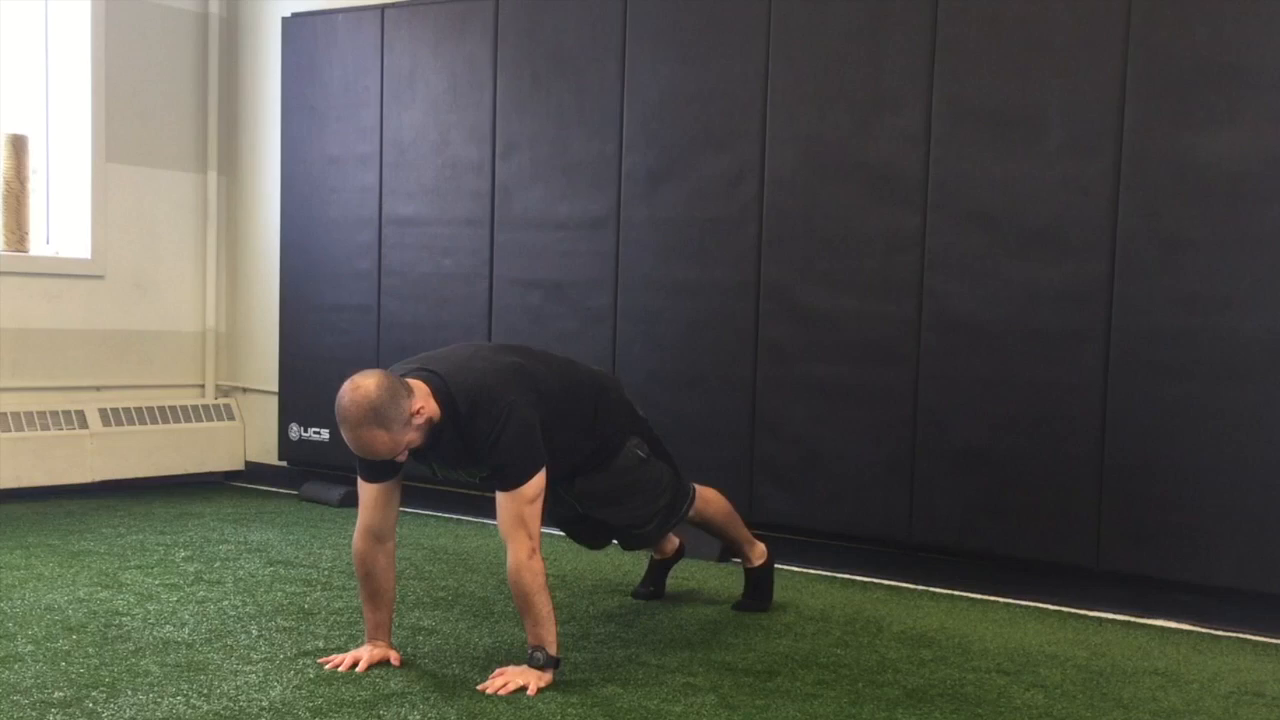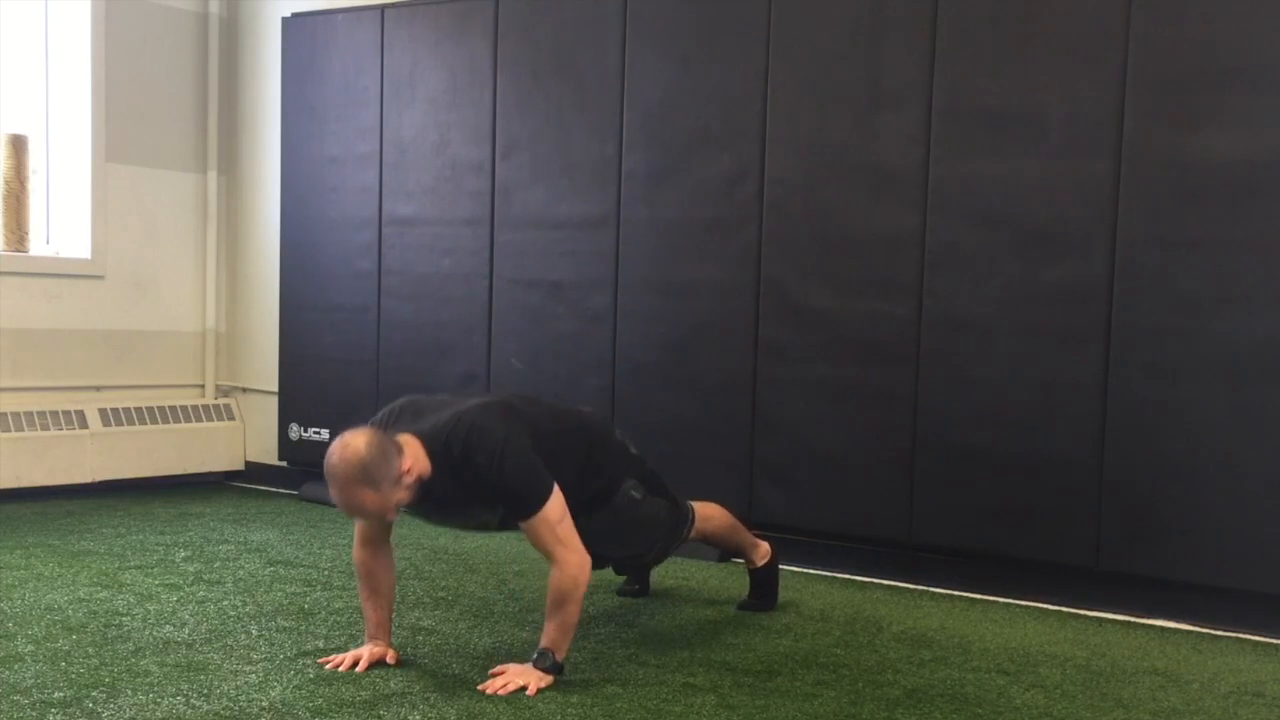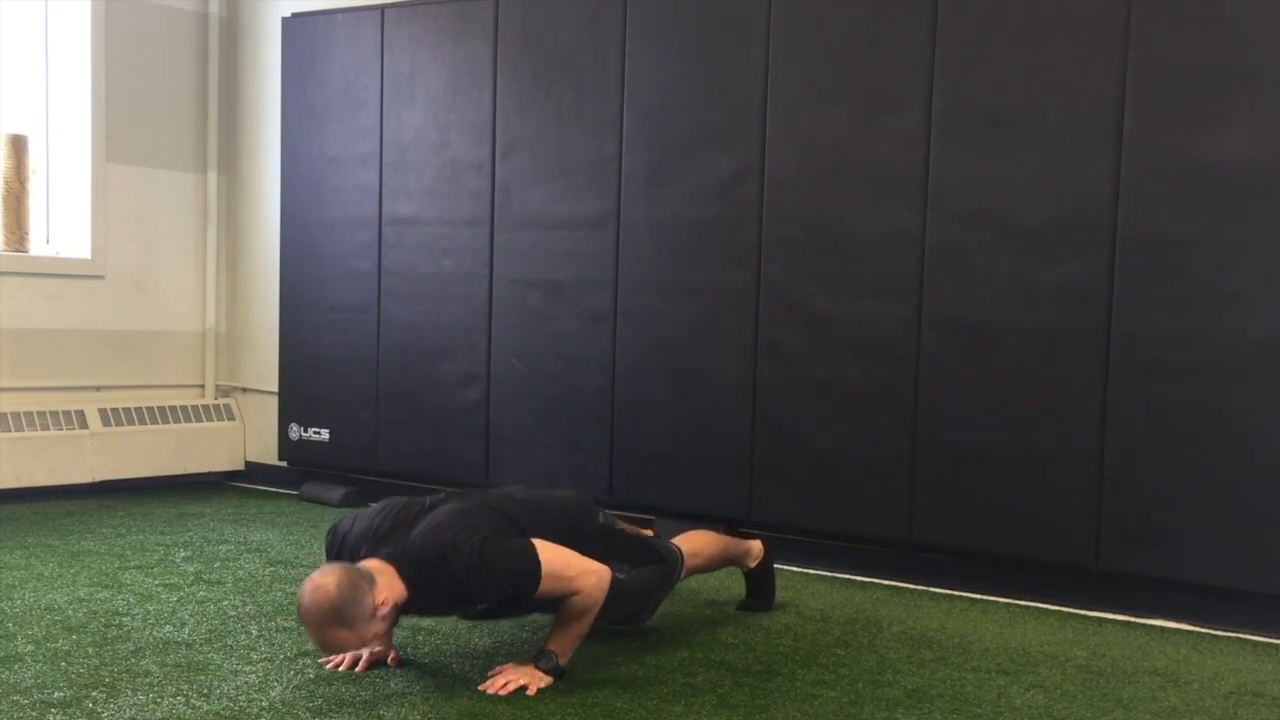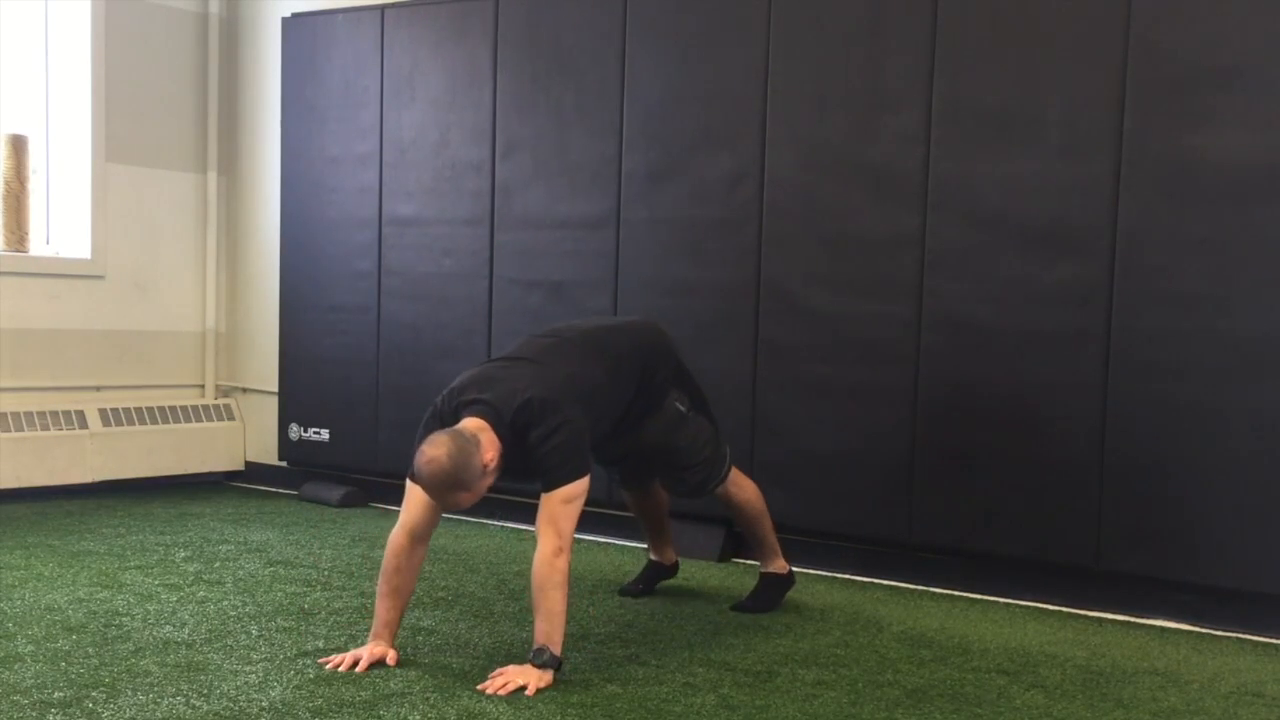
dt=1s
person 1, frame 1
left shoulder: (495, 408)
right shoulder: (380, 411)
left elbow: (523, 546)
right elbow: (374, 534)
left wrist: (542, 661)
right wrist: (377, 639)
left hip: (599, 429)
right hip: (549, 453)
left knee: (674, 503)
right knee: (598, 533)
left ankle: (754, 556)
right ankle: (666, 553)
person 1, frame 2
left shoulder: (489, 451)
right shoulder: (373, 452)
left elbow: (571, 560)
right elbow: (372, 543)
left wrist: (545, 663)
right wrist: (377, 635)
left hip: (592, 465)
right hip: (546, 486)
left knee: (676, 526)
left ankle: (758, 555)
right ankle: (637, 568)
person 1, frame 3
left shoulder: (465, 556)
right shoulder: (351, 546)
left elbow: (596, 579)
left wrist: (546, 664)
right wrist: (378, 643)
left hip: (575, 544)
right hip: (530, 531)
left knee: (669, 564)
left ankle: (751, 554)
right ankle: (640, 533)
person 1, frame 4
left shoulder: (552, 426)
right shoulder: (443, 425)
left elbow: (553, 546)
right elbow: (409, 534)
left wrist: (542, 662)
right wrist: (380, 638)
left hip: (647, 368)
right hip: (588, 358)
left knee: (712, 477)
right knee: (636, 477)
left ankle: (775, 568)
right ankle: (663, 559)
